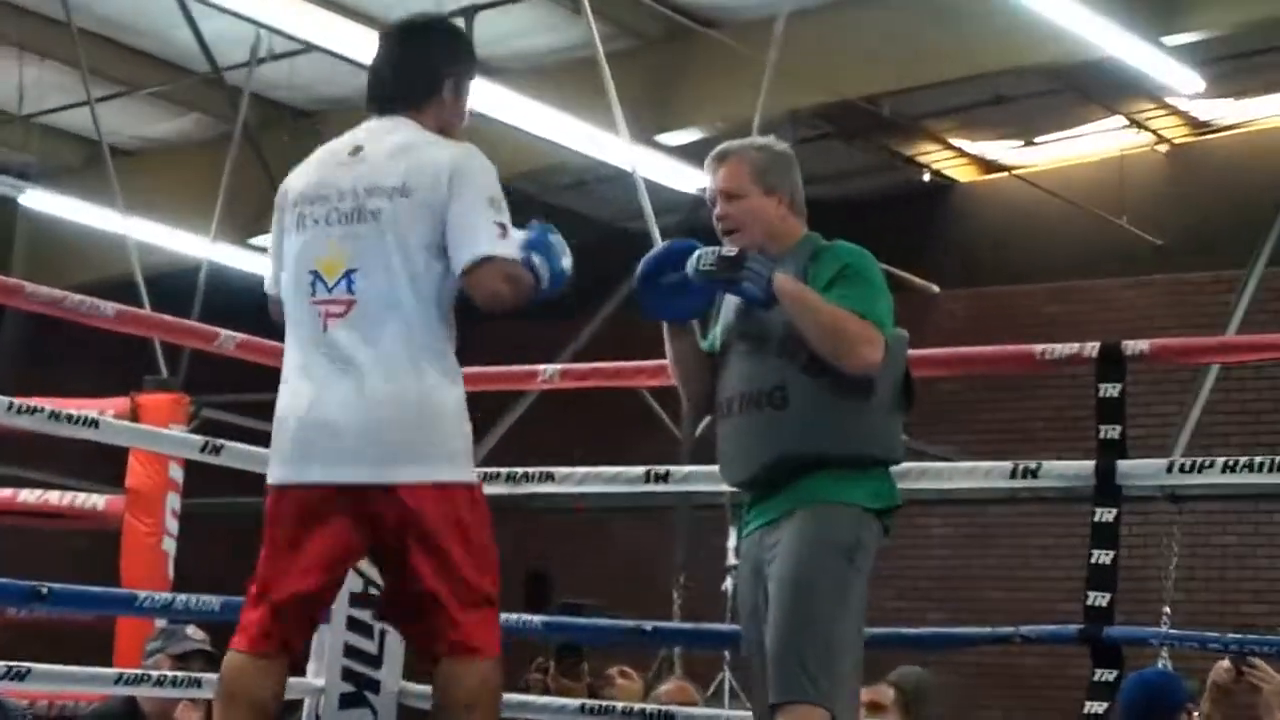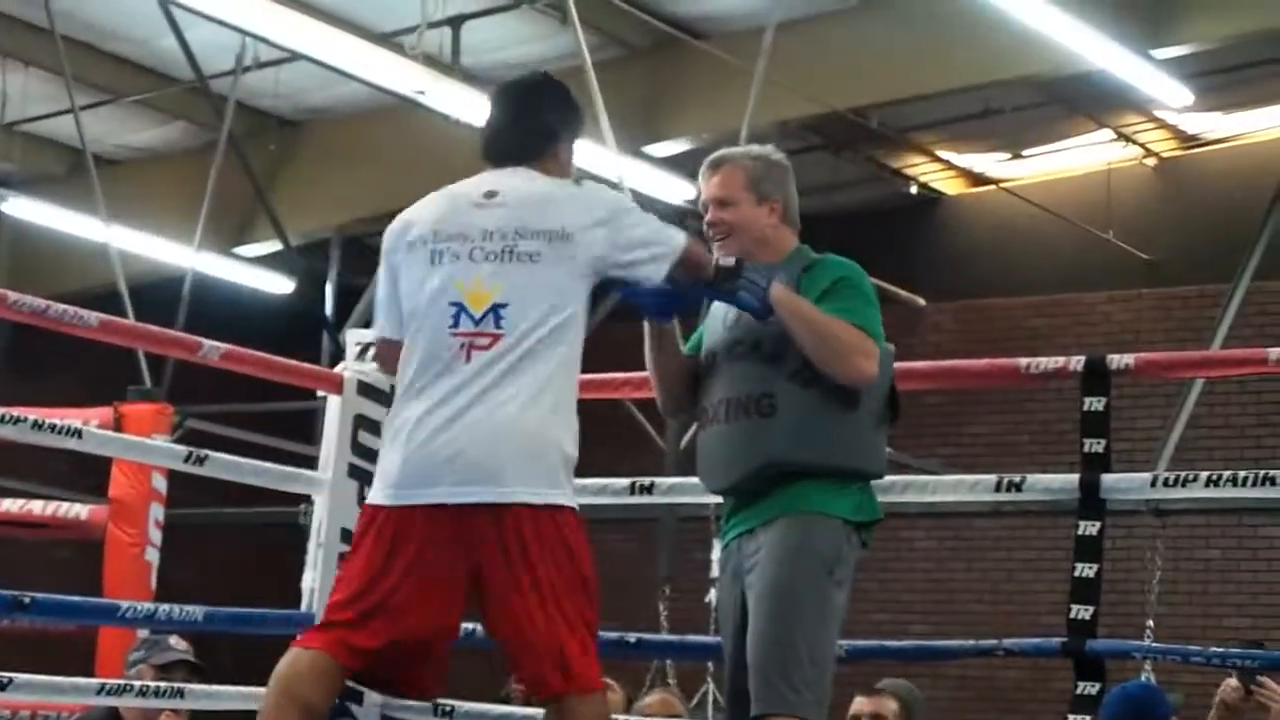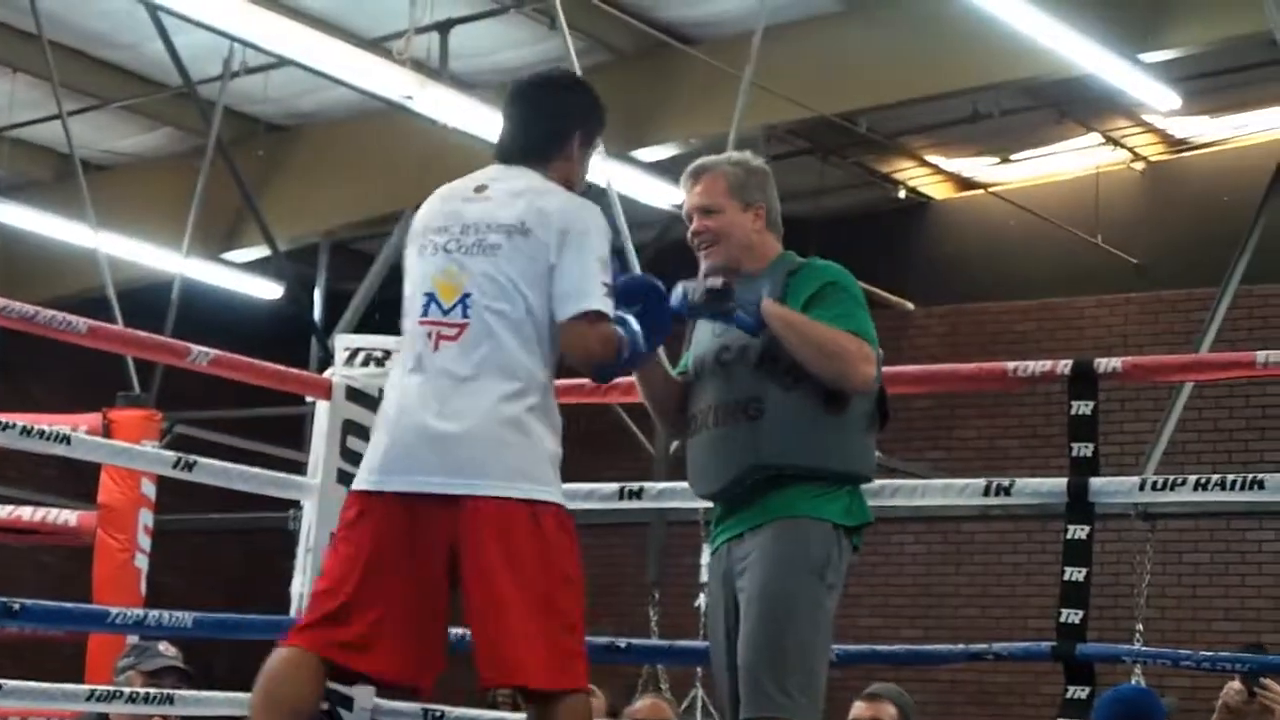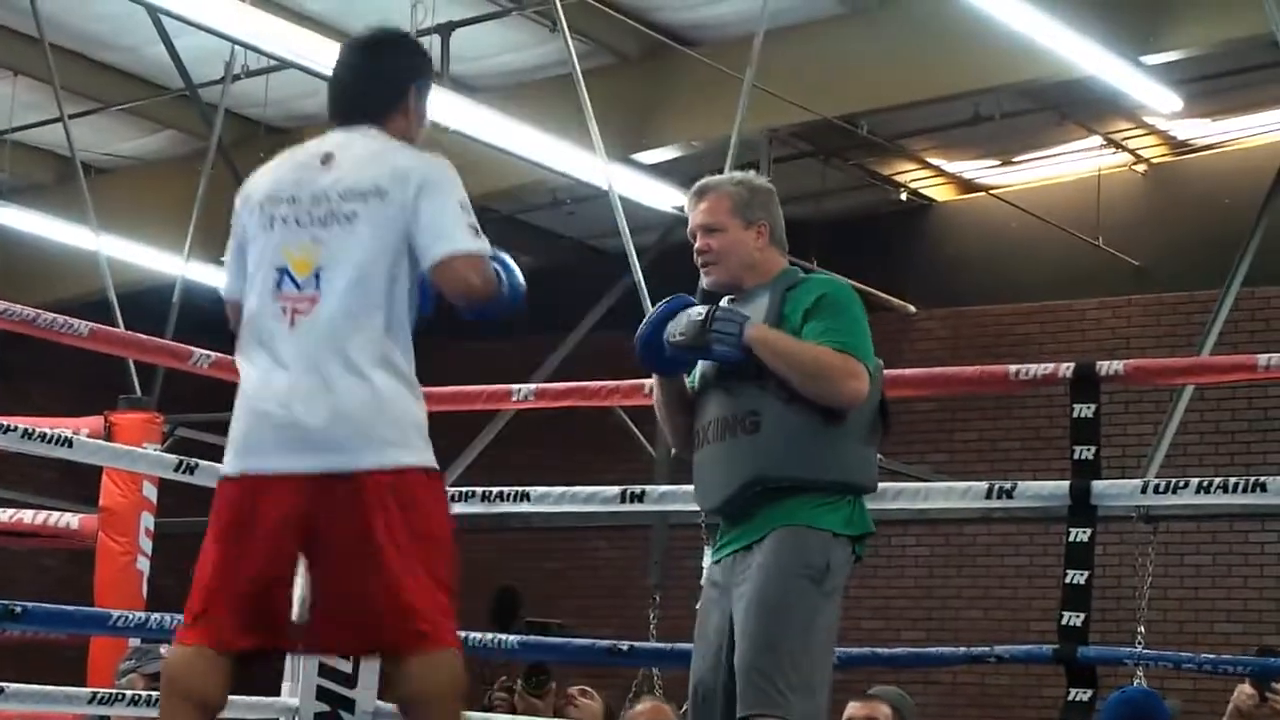
dt=0.4s
person 1, frame 1
left shoulder: (301, 180)
right shoulder: (455, 165)
right elbow: (492, 287)
right wrist: (533, 271)
left hip: (309, 442)
right hip: (416, 445)
left knee: (267, 632)
right knee: (467, 635)
person 1, frame 2
left shoulder: (414, 222)
right shoulder: (592, 211)
left elbow: (391, 358)
right elbow: (697, 262)
left hip: (416, 472)
right hip: (527, 476)
left knee: (332, 643)
person 1, frame 3
left shoulder: (433, 209)
right shoulder: (571, 215)
right elbow: (586, 346)
right wrist: (626, 338)
left hip: (400, 455)
right hip: (504, 463)
left knee: (322, 637)
person 1, frame 4
left shoulder: (262, 183)
right shoulder: (417, 172)
left elbow: (239, 312)
right elbow: (465, 282)
right wrist: (499, 280)
left hip: (264, 438)
right hip: (374, 443)
left knee: (212, 628)
right knee: (423, 630)
person 2, frame 1
left shoulder: (840, 263)
right shoulder: (736, 292)
left elbow: (863, 352)
right elbow: (700, 401)
left wrist: (776, 282)
right wrist: (676, 320)
left hip: (829, 497)
right hip: (761, 508)
person 2, frame 2
left shoulder: (831, 277)
right shoulder: (726, 299)
left elbow: (862, 363)
right elbow: (677, 401)
left wrist: (771, 293)
right wrist: (659, 319)
left hip: (811, 508)
right hip: (742, 518)
person 2, frame 3
left shoulder: (816, 281)
right shoulder: (714, 305)
left elbow: (860, 367)
right elbow: (677, 419)
left wrist: (760, 309)
left hip: (801, 514)
right hip: (731, 525)
person 2, frame 4
left shoulder: (818, 295)
right shoulder: (721, 319)
left elbow: (850, 384)
right elbow: (688, 439)
left wrist: (750, 332)
right wrist: (666, 371)
left hip: (805, 522)
right hip: (736, 537)
